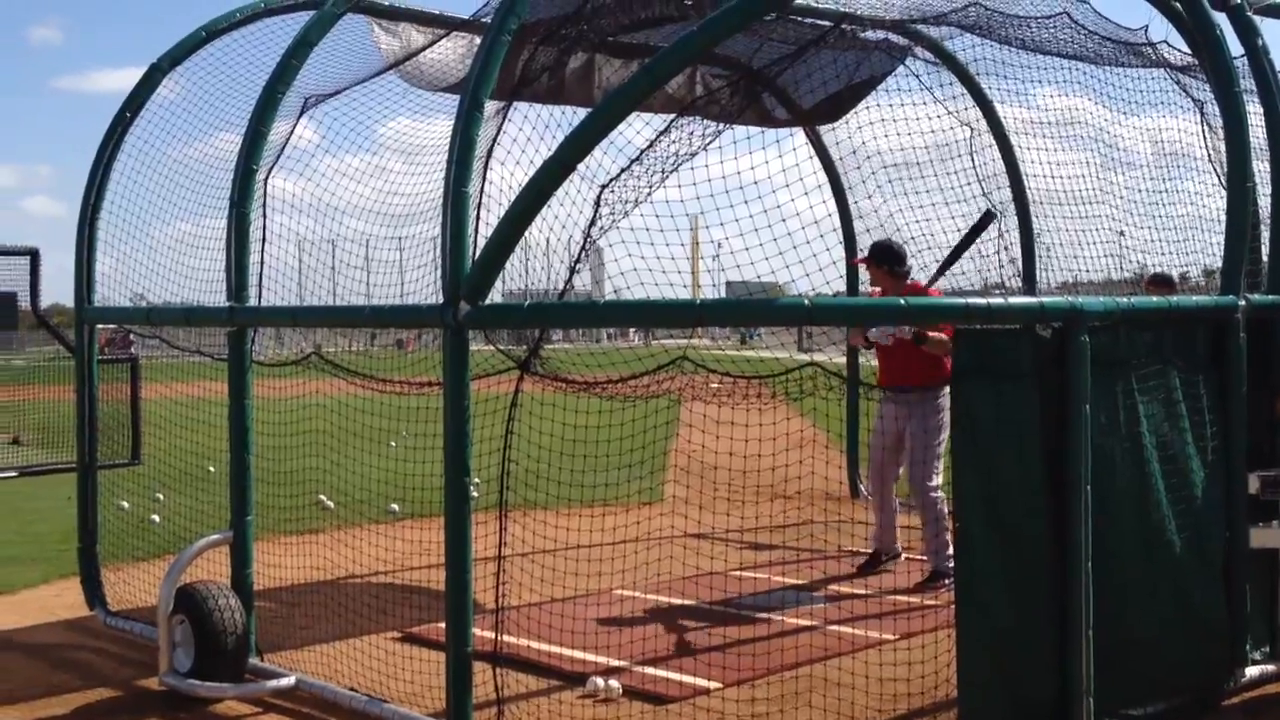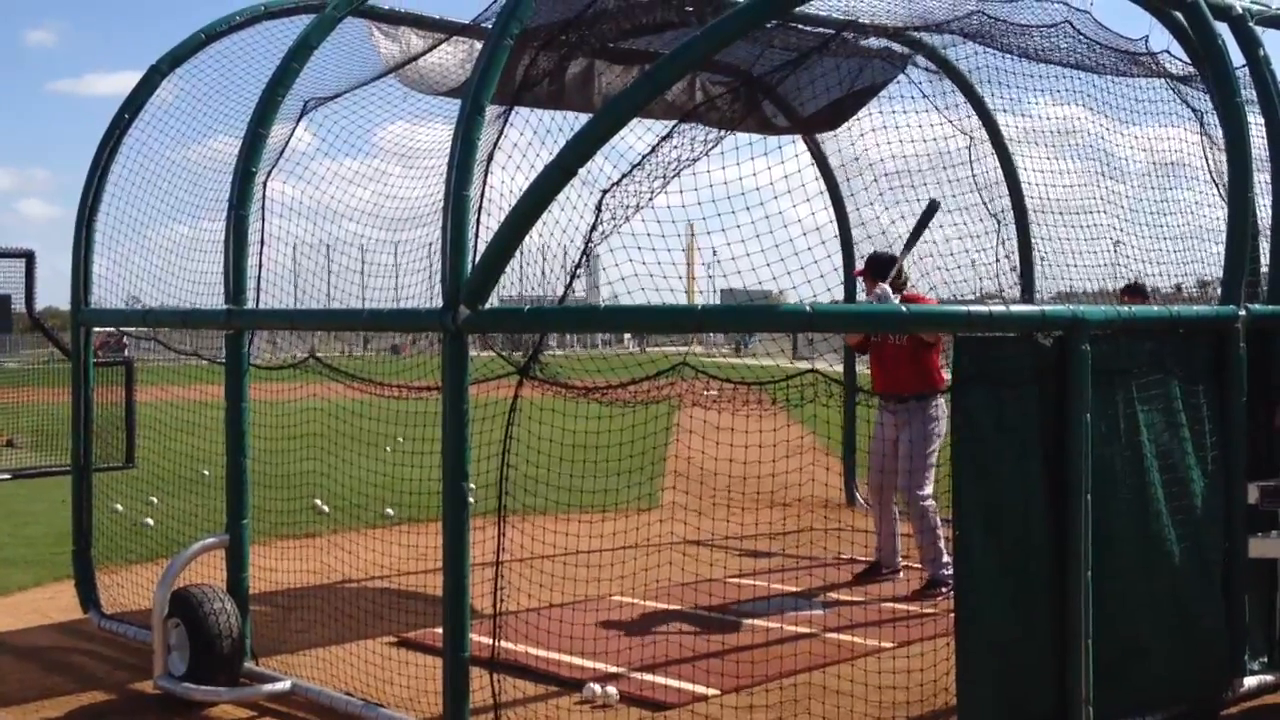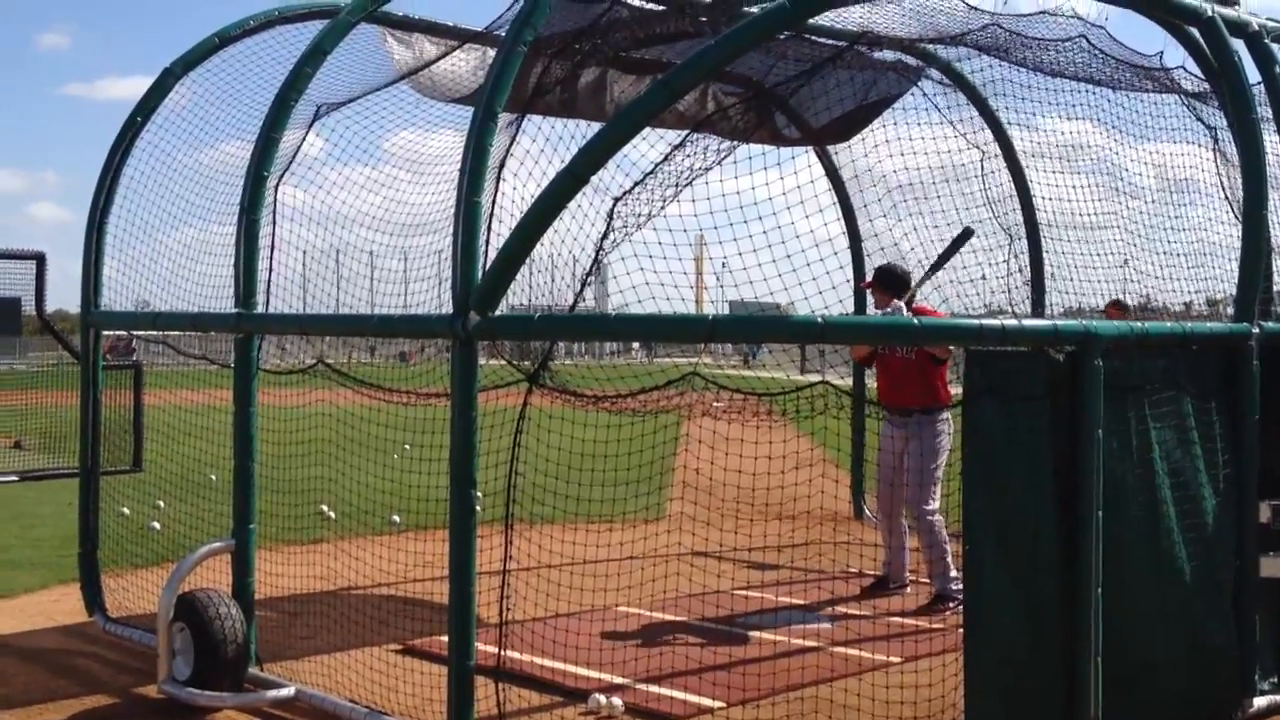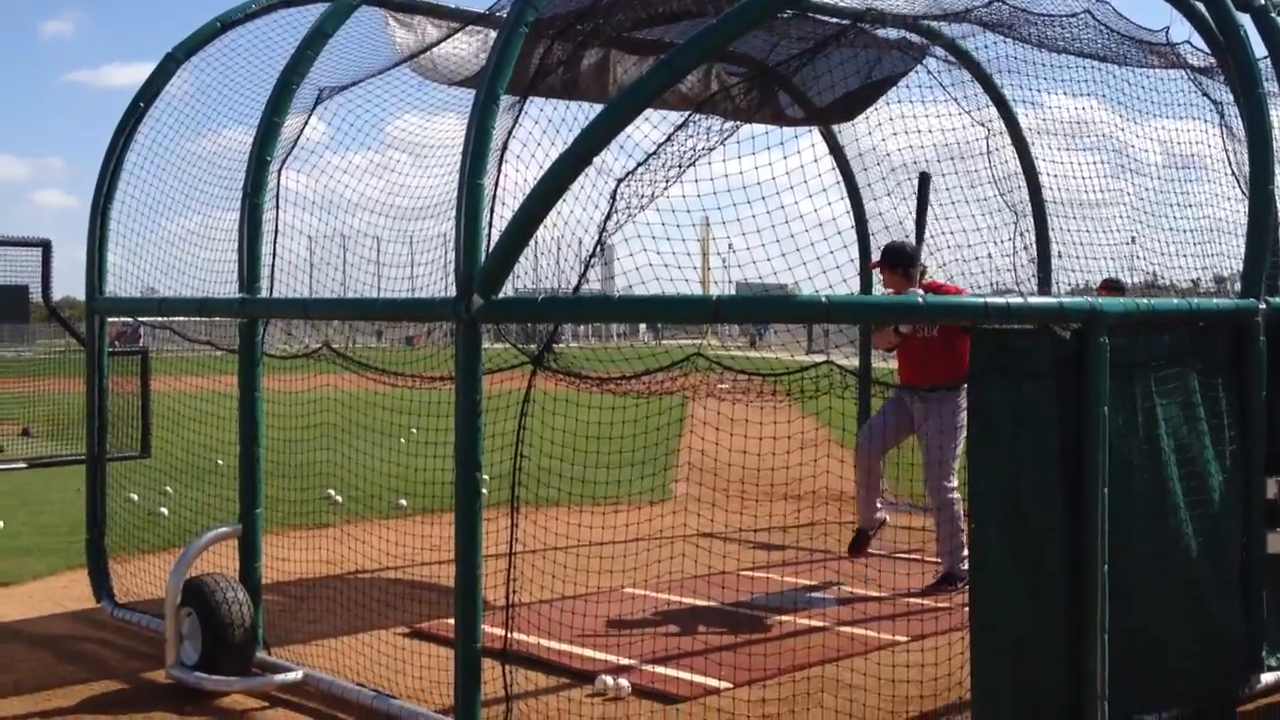
dt=0.5s
person 1, frame 1
left shoulder: (928, 298)
left elbow: (948, 345)
right elbow: (856, 337)
left wrist: (912, 334)
right wrist: (873, 334)
left hip: (928, 401)
right hip: (890, 400)
left knee: (924, 485)
right knee: (880, 478)
left ankle: (944, 566)
right ankle: (886, 548)
person 1, frame 2
left shoulder: (922, 305)
left elbow: (934, 332)
right elbow: (852, 340)
left wrist: (895, 306)
left hip: (922, 409)
right hip: (887, 408)
left knee: (916, 491)
right knee: (880, 488)
left ankle: (942, 573)
right ankle: (887, 560)
person 1, frame 3
left shoulder: (931, 319)
left elbow: (946, 350)
right elbow: (857, 352)
left hip: (929, 423)
right hip: (893, 422)
left knee: (922, 507)
right knee: (888, 504)
left ankle: (950, 588)
right ankle: (895, 574)
person 1, frame 4
left shoulder: (947, 294)
right elbow: (880, 342)
right wrist: (905, 323)
left hip: (947, 398)
right hip: (907, 394)
left knee: (940, 485)
right knee: (866, 446)
left ankle: (957, 569)
right ankle: (870, 519)
